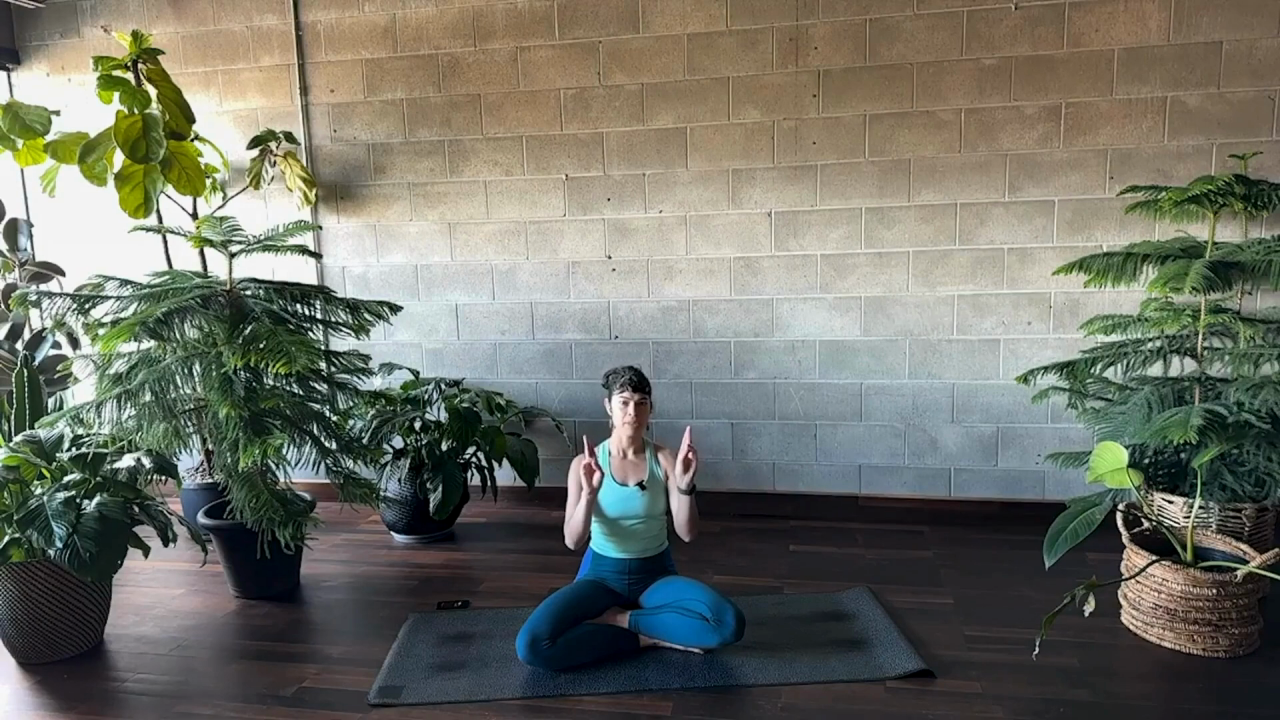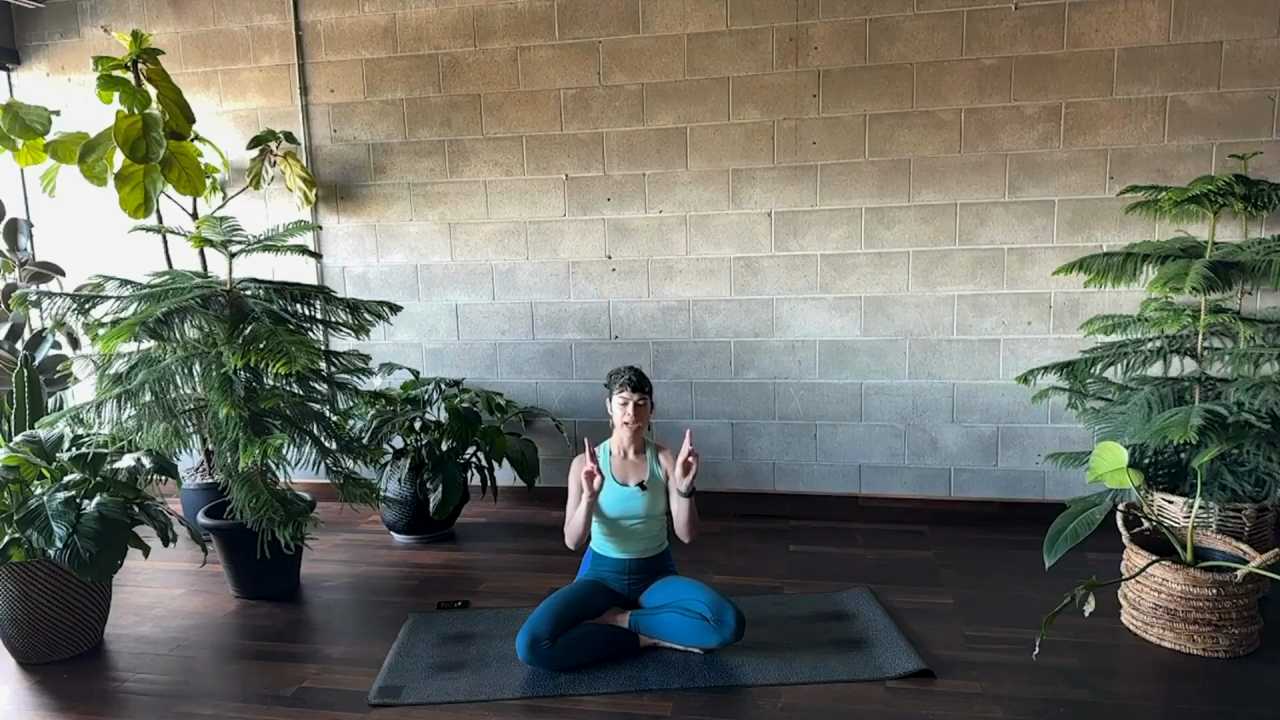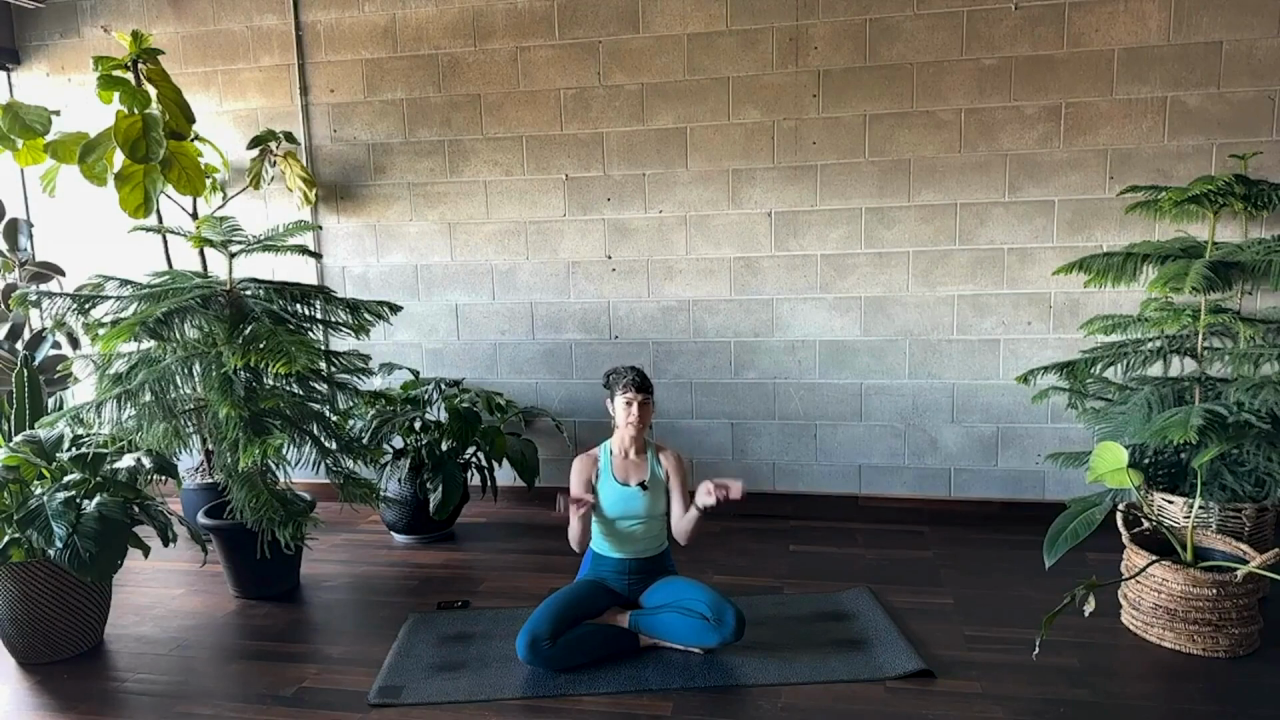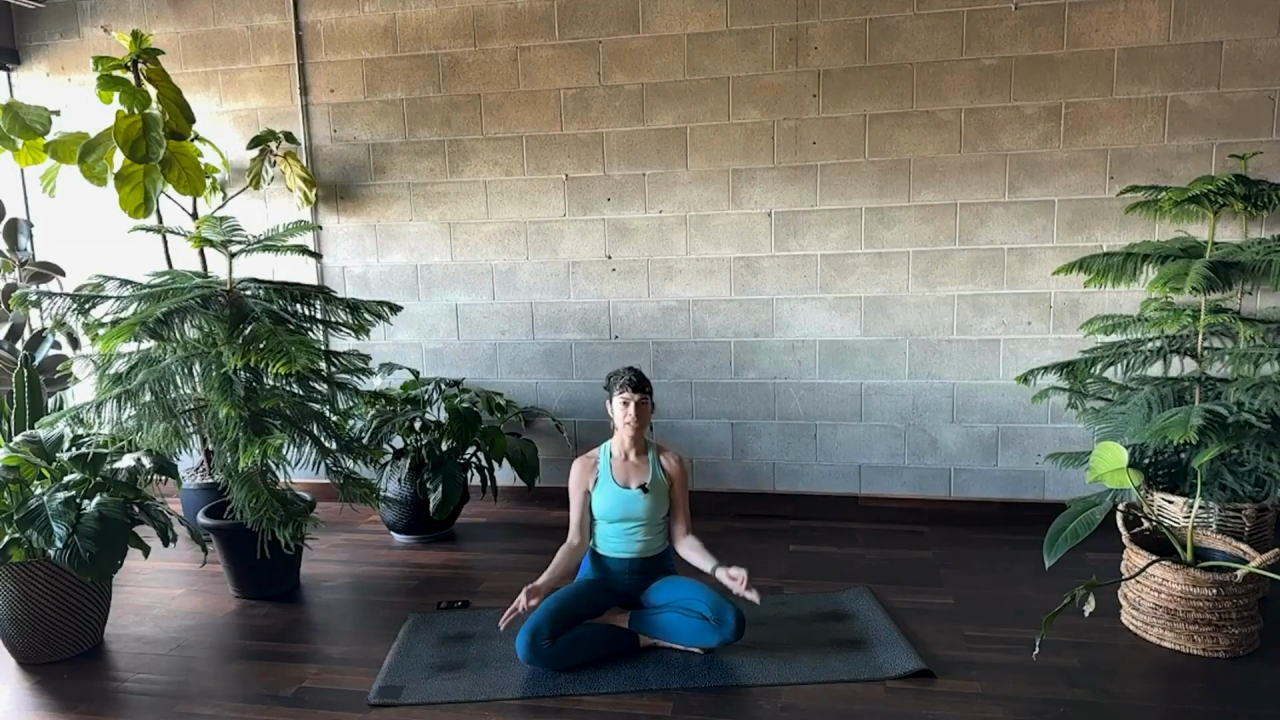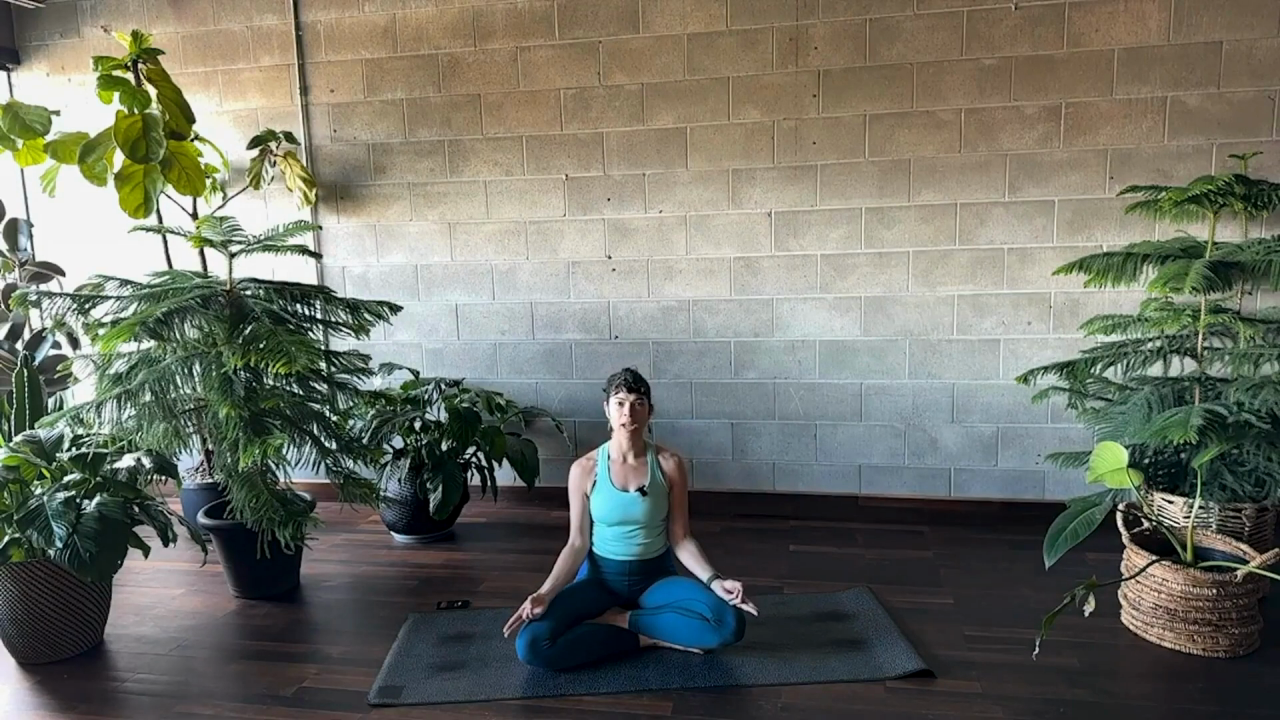
dt=0.2s
person 1, frame 1
left shoulder: (666, 459)
right shoulder: (585, 463)
left elbow: (687, 533)
right elbow: (573, 540)
left wrist: (685, 484)
right wrist: (589, 493)
left hip: (655, 574)
right hip: (601, 574)
left knee: (728, 623)
right knee: (532, 646)
left ankle: (617, 619)
right ankle: (648, 636)
person 1, frame 2
left shoulder: (667, 460)
right shoulder: (585, 463)
left elbow: (686, 534)
right elbow: (573, 540)
left wrist: (685, 487)
right wrist: (590, 496)
left hip: (656, 574)
right hip: (601, 574)
left knee: (729, 623)
right knee: (532, 646)
left ankle: (618, 620)
right ankle: (647, 636)
person 1, frame 3
left shoulder: (668, 460)
right shoulder: (587, 463)
left elbow: (682, 535)
right elbow: (578, 543)
left wrist: (699, 504)
right wrist: (579, 516)
left hip: (656, 574)
right hip: (601, 574)
left knee: (729, 623)
right knee: (532, 646)
left ankle: (619, 620)
right ankle: (649, 637)
person 1, frame 4
left shoulder: (670, 463)
right shoulder: (586, 466)
left elbow: (680, 536)
right elbow: (577, 542)
left wrist: (719, 569)
right wrist: (541, 586)
left hip: (655, 575)
right hip: (601, 576)
left knee: (729, 623)
right knee: (532, 646)
left ankle: (618, 620)
right ankle: (647, 636)
person 1, frame 5
left shoulder: (670, 464)
right shoulder: (584, 469)
left elbow: (680, 539)
right elbow: (578, 543)
left wrist: (714, 580)
right wrist: (546, 593)
left hip: (655, 576)
right hip: (601, 577)
left knee: (728, 624)
right knee: (532, 646)
left ankle: (617, 620)
right ankle: (647, 636)
